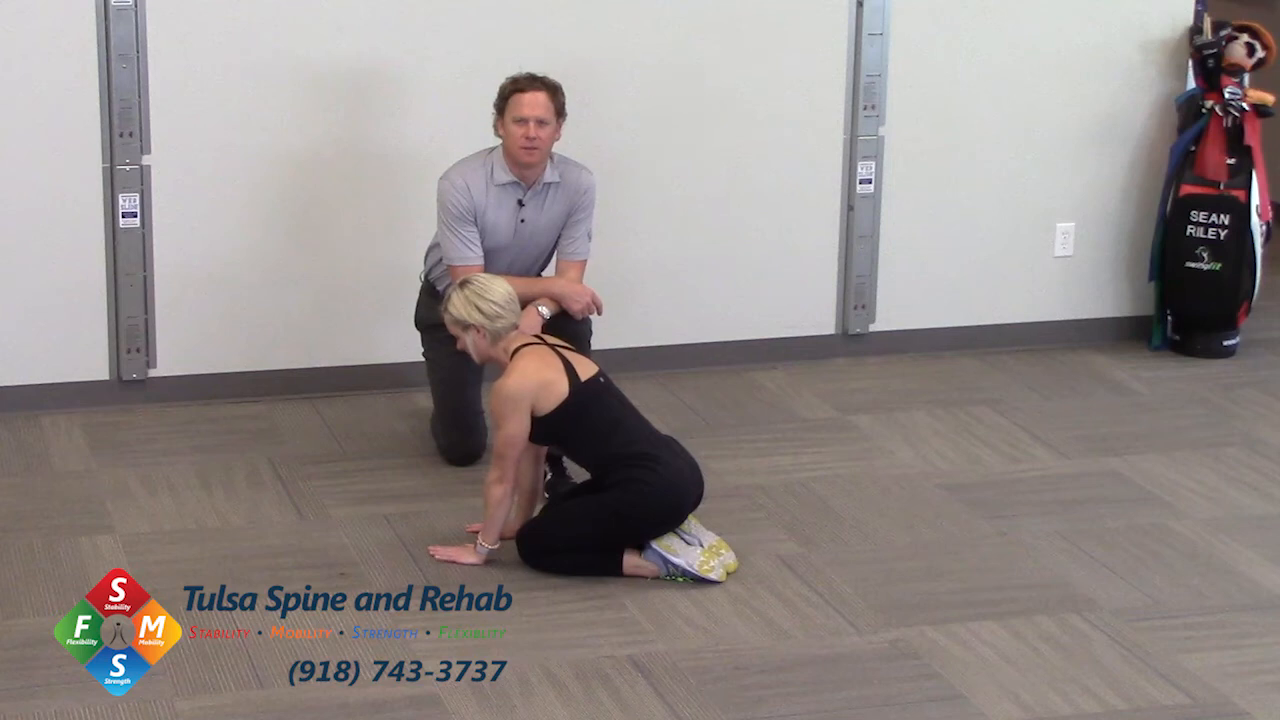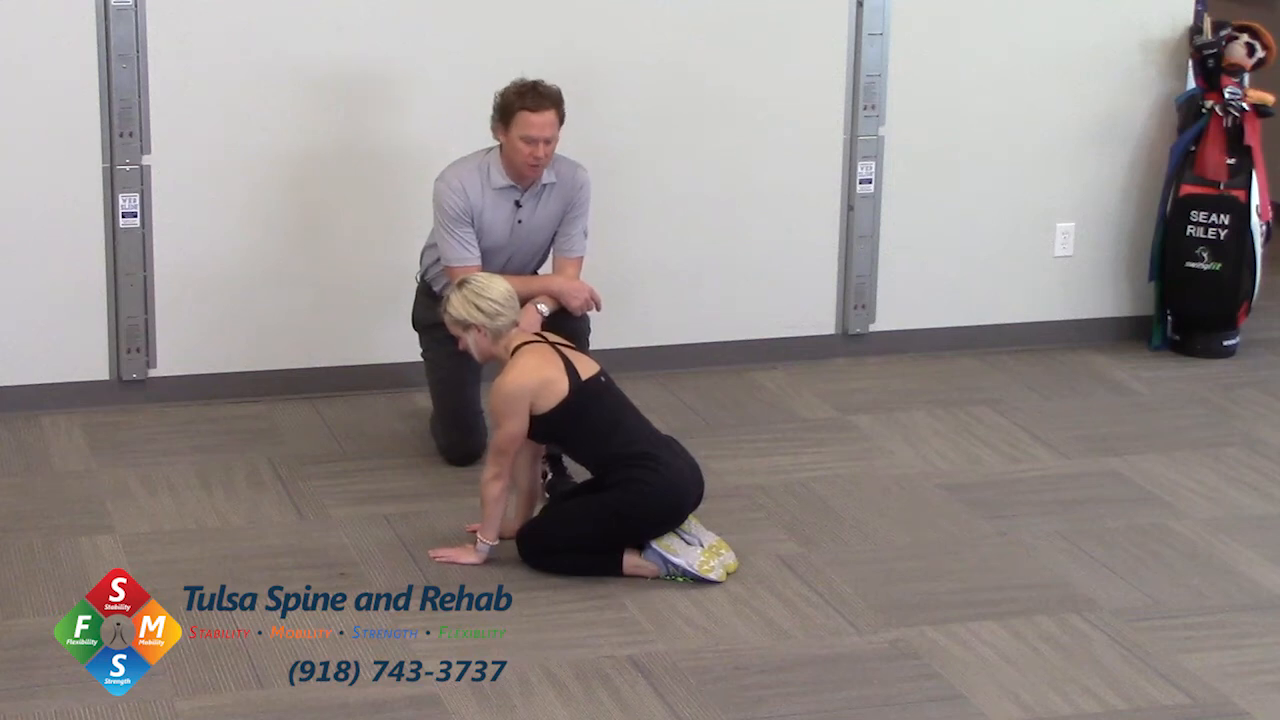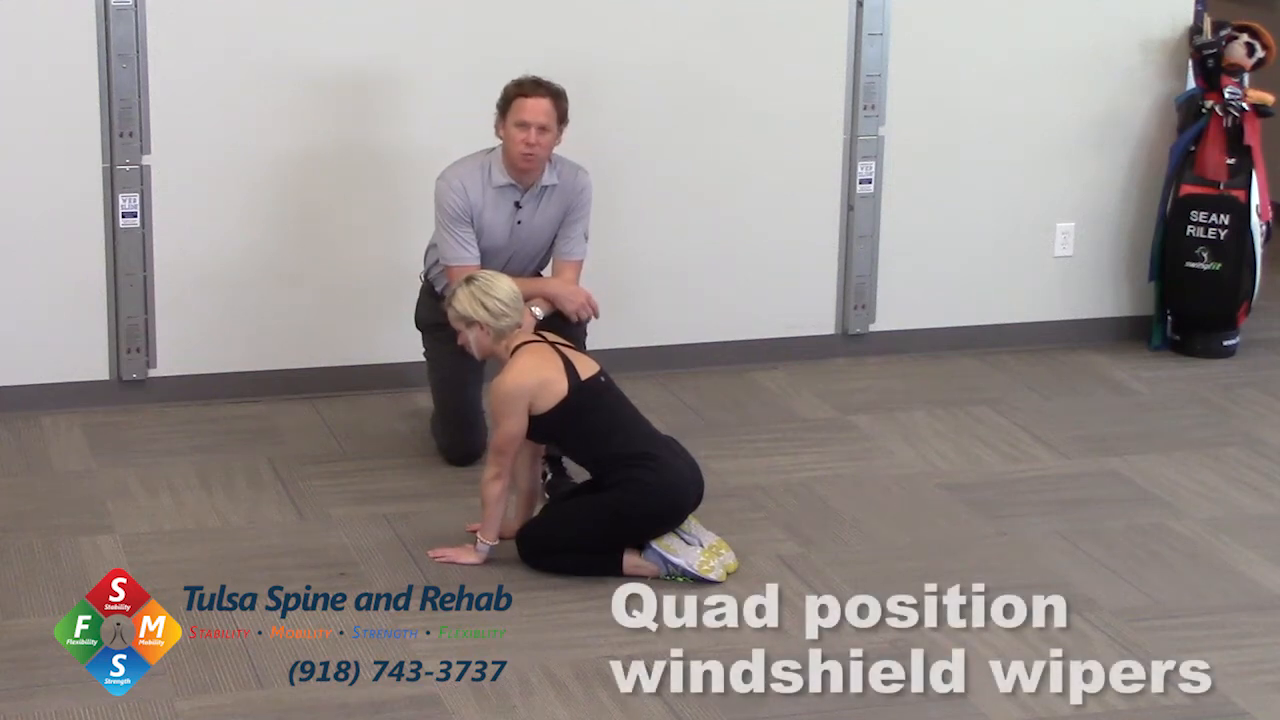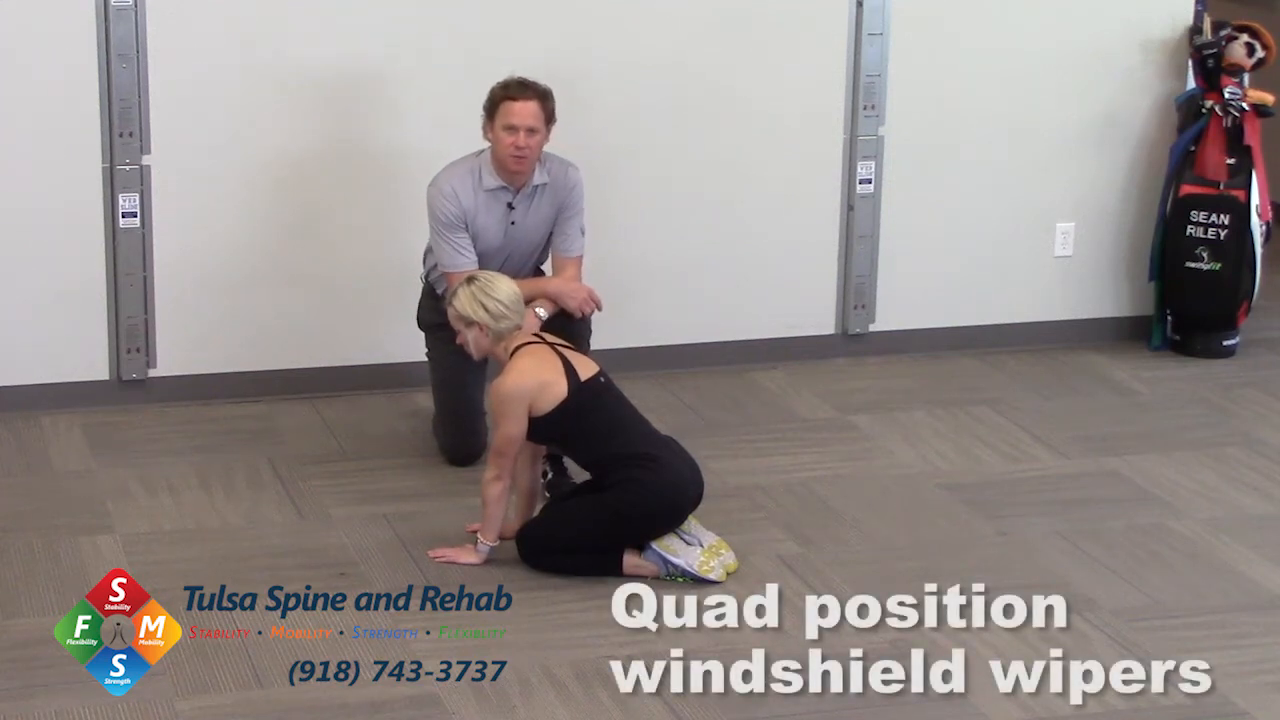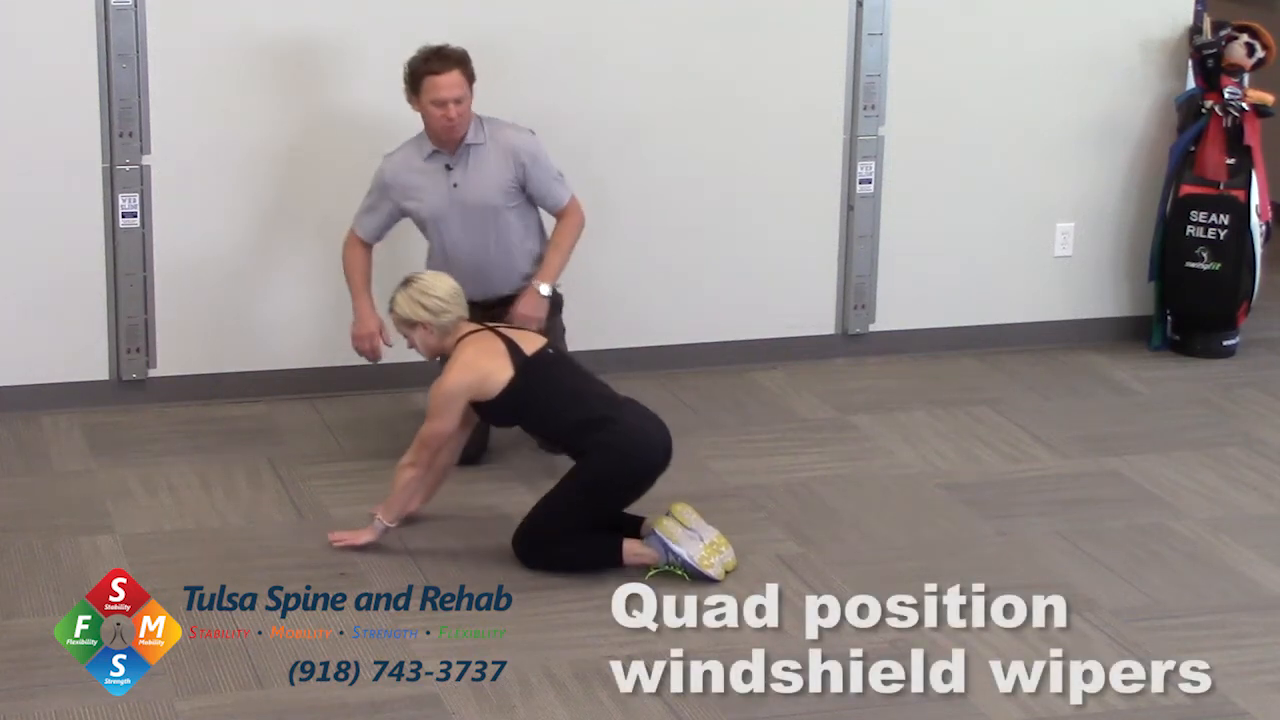
dt=1s
person 1, frame 1
left shoulder: (578, 183)
right shoulder: (461, 183)
left elbow: (571, 279)
left wrist: (539, 310)
right wrist: (554, 288)
left hip: (526, 294)
left knee: (574, 328)
right knee: (462, 447)
left ankle: (549, 452)
right ankle: (454, 402)
person 1, frame 2
left shoulder: (573, 181)
right shoulder: (457, 184)
left elbow: (568, 276)
left wrist: (538, 309)
right wrist: (552, 285)
left hip: (521, 291)
left knee: (572, 324)
right knee: (462, 446)
left ankle: (548, 450)
right ankle: (452, 400)
person 1, frame 3
left shoulder: (575, 183)
right shoulder: (458, 183)
left elbow: (567, 280)
right elbow: (465, 285)
left wrist: (534, 313)
right wrist: (548, 289)
left hip: (524, 292)
left knee: (570, 327)
right knee: (462, 447)
left ankle: (549, 451)
right ankle: (455, 401)
person 1, frame 4
left shoulder: (566, 179)
right shoulder: (451, 188)
left elbow: (568, 274)
left wrist: (535, 314)
right wrist: (549, 285)
left hip: (524, 292)
left knee: (573, 323)
right knee: (462, 448)
left ankle: (551, 448)
right ankle: (458, 395)
person 1, frame 5
left shoulder: (516, 146)
right shoulder: (397, 169)
left elbow: (571, 215)
right elbow: (358, 241)
left wrist: (541, 289)
right wrist: (364, 311)
left hip: (524, 304)
right hip: (463, 312)
right knee: (465, 449)
person 2, frame 1
left shoulder: (514, 384)
right shoulder: (545, 347)
left elbow: (502, 478)
right elbow: (530, 452)
left wrist: (481, 548)
right wrist: (519, 521)
left hip: (654, 489)
right hip: (674, 472)
left knee: (534, 543)
right knee: (558, 514)
left ankle: (662, 559)
right ankle: (666, 531)
person 2, frame 2
left shoulder: (514, 382)
right shoulder: (547, 344)
left elbow: (498, 473)
right elbow: (528, 451)
left wrist: (481, 546)
right wrist: (520, 520)
left hip: (654, 489)
right hip: (674, 471)
left knee: (535, 543)
right knee: (558, 510)
left ankle: (660, 559)
right ankle: (666, 529)
person 2, frame 3
left shoulder: (513, 381)
right shoulder: (546, 344)
left elbow: (498, 472)
right elbow: (527, 452)
left wrist: (481, 546)
right wrist: (520, 520)
left hip: (654, 489)
right hip: (674, 471)
left knee: (534, 543)
right knee: (558, 512)
left ankle: (661, 559)
right ankle: (665, 529)
person 2, frame 4
left shoulder: (513, 383)
right shoulder: (545, 346)
left elbow: (498, 474)
right elbow: (527, 452)
left wrist: (482, 547)
right wrist: (521, 521)
left hip: (654, 489)
right hip: (673, 472)
left knee: (534, 543)
right knee: (557, 512)
left ankle: (661, 559)
right ankle: (666, 529)
person 2, frame 5
left shoulder: (459, 376)
right shoulder: (495, 337)
left elbow: (416, 461)
right elbow: (455, 438)
left wrist: (378, 526)
right wrist: (416, 501)
left hip: (625, 451)
right hip: (646, 433)
left knee: (533, 547)
right knee: (565, 519)
left ankle: (660, 550)
right ankle: (660, 528)
